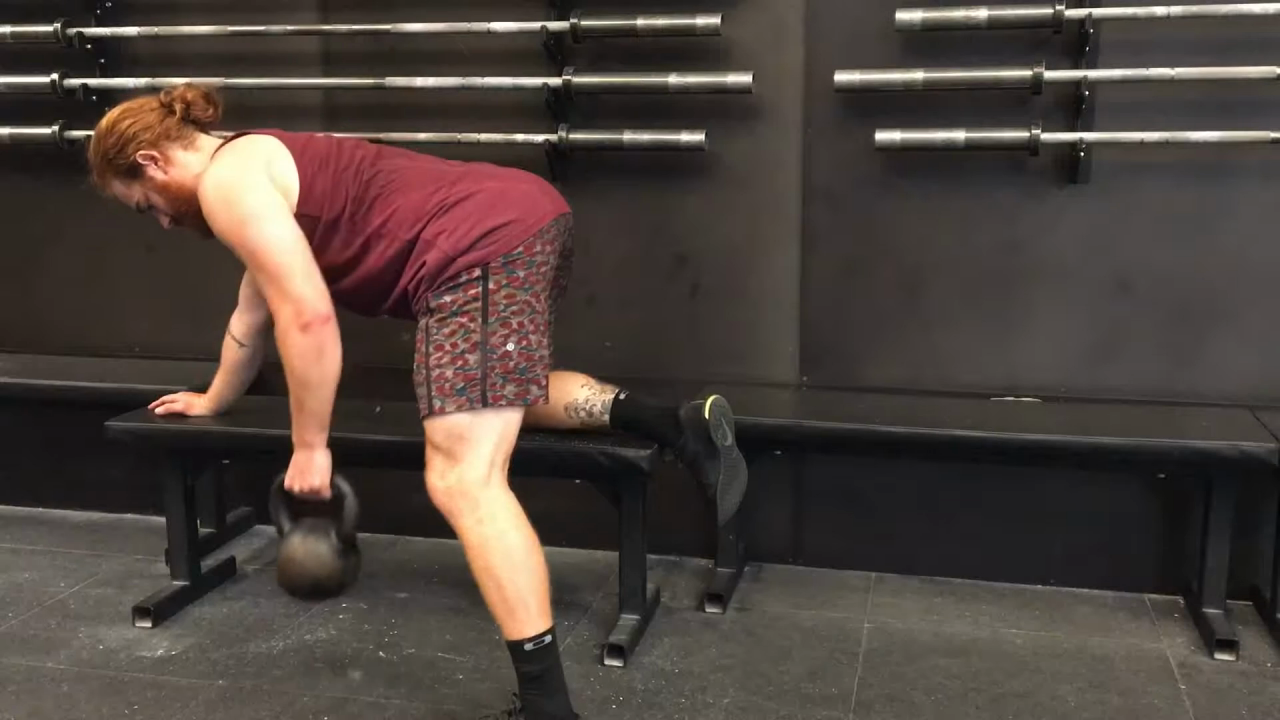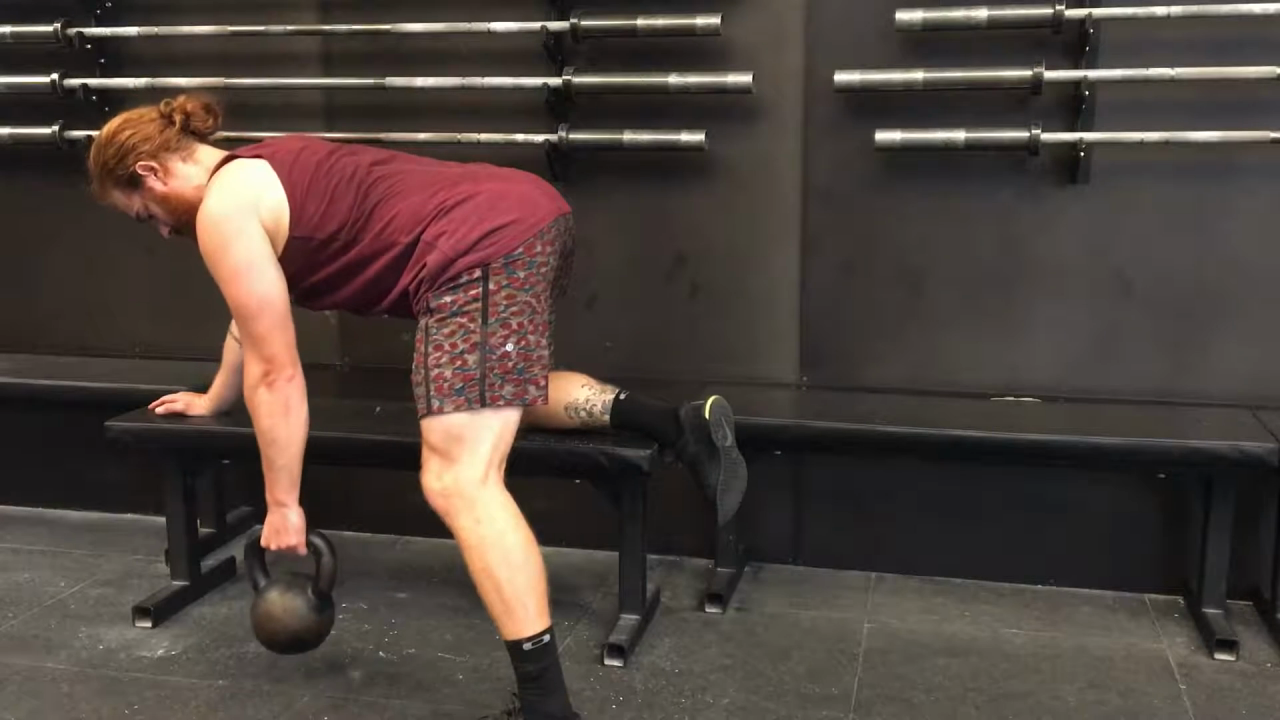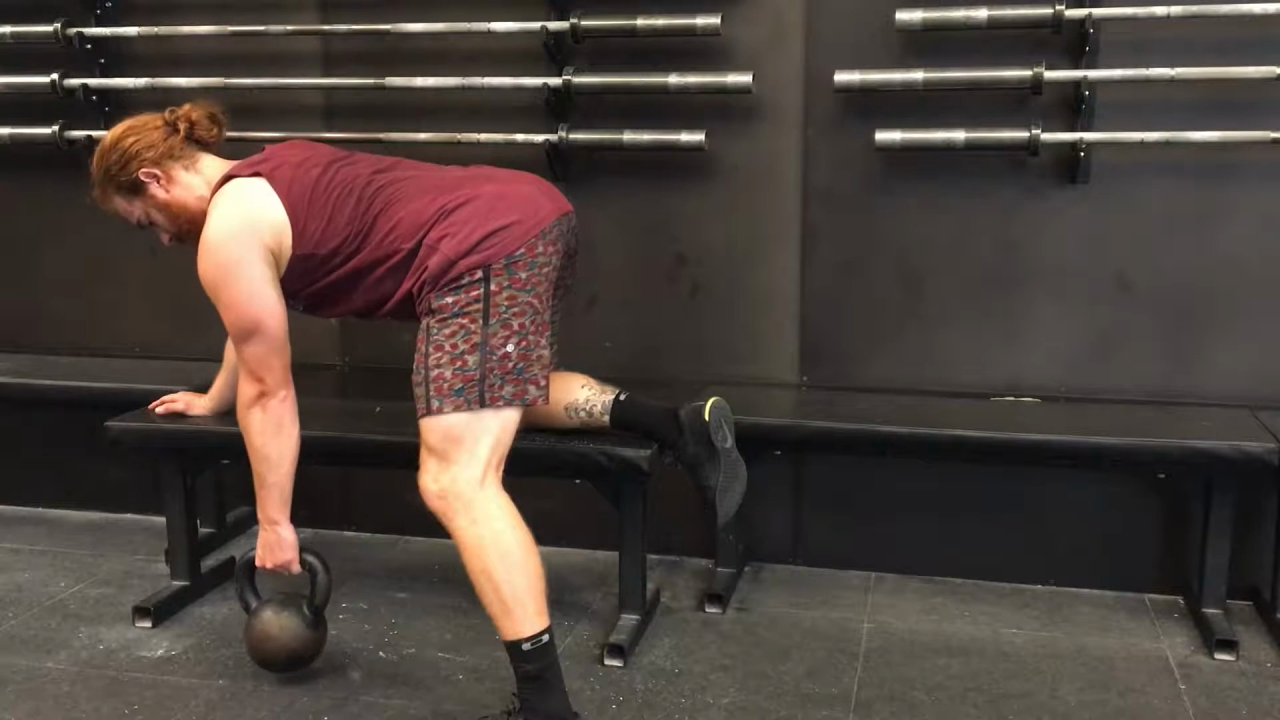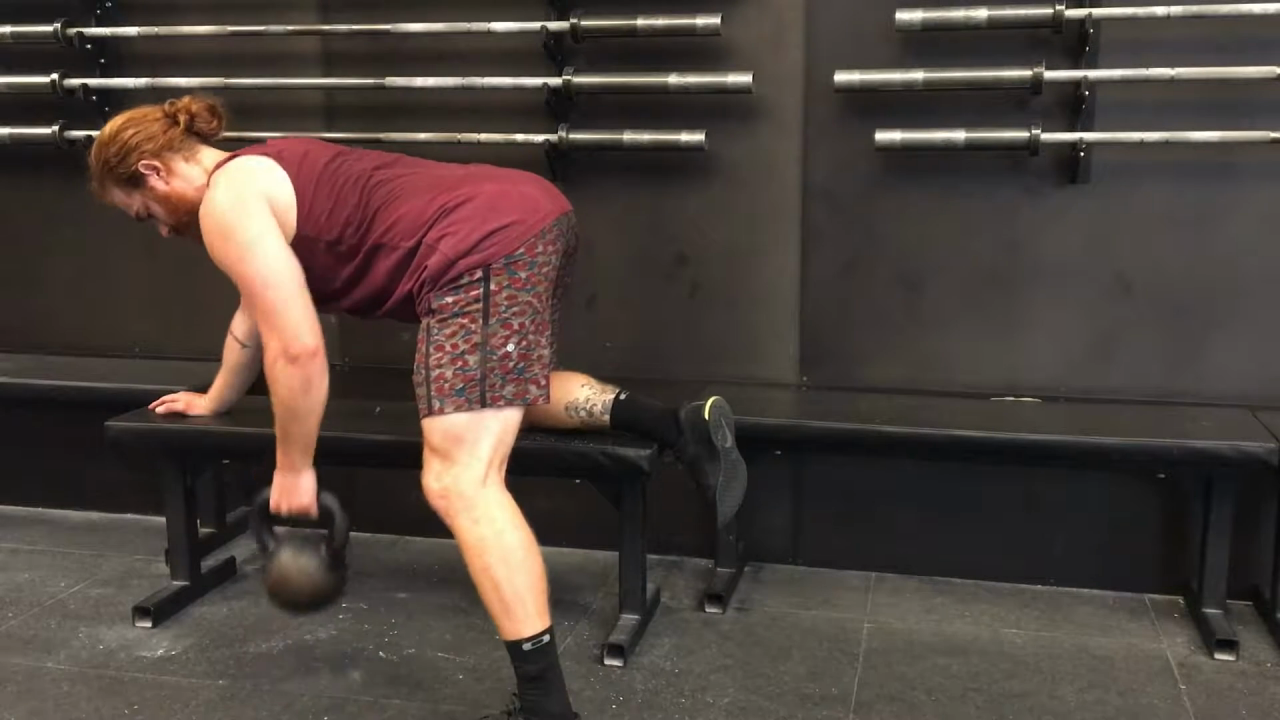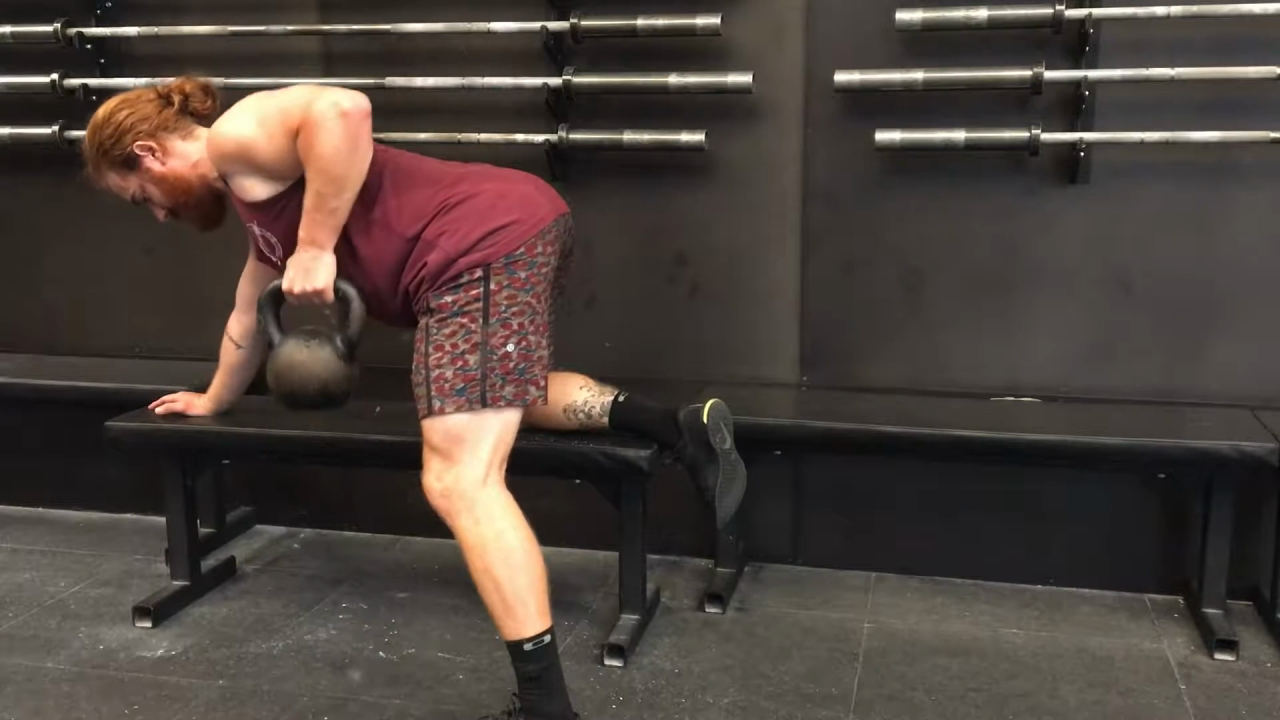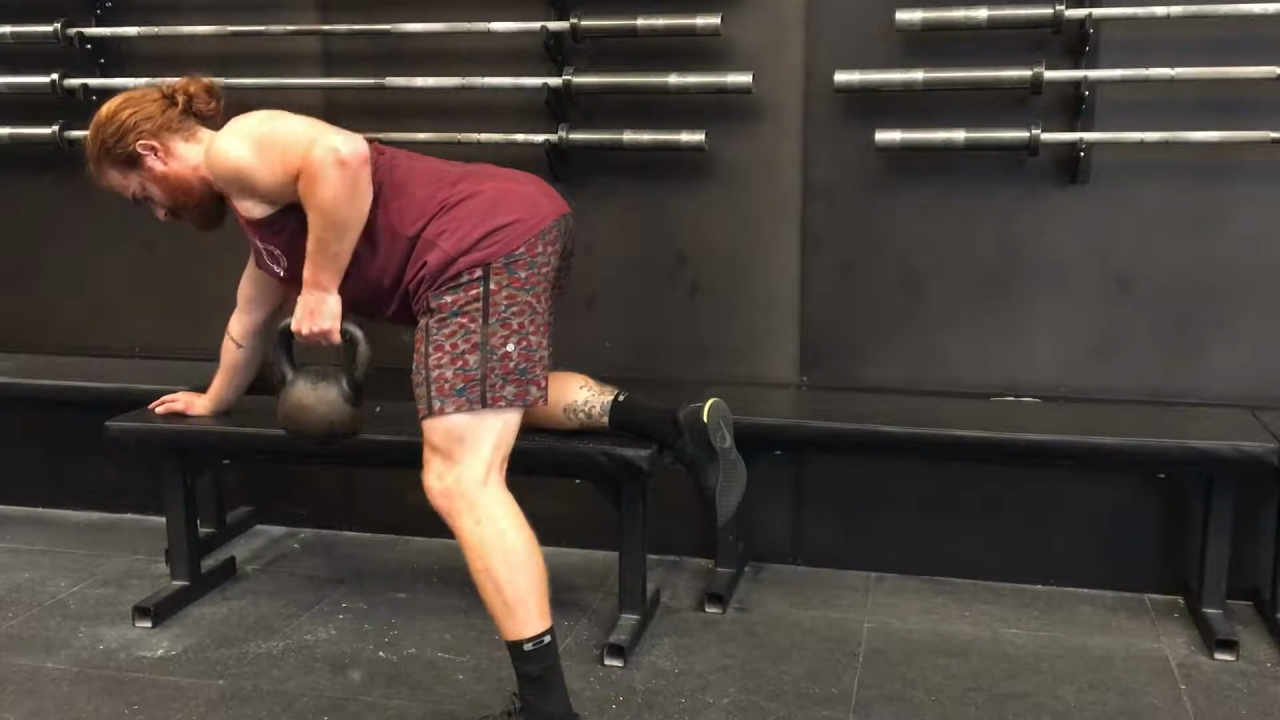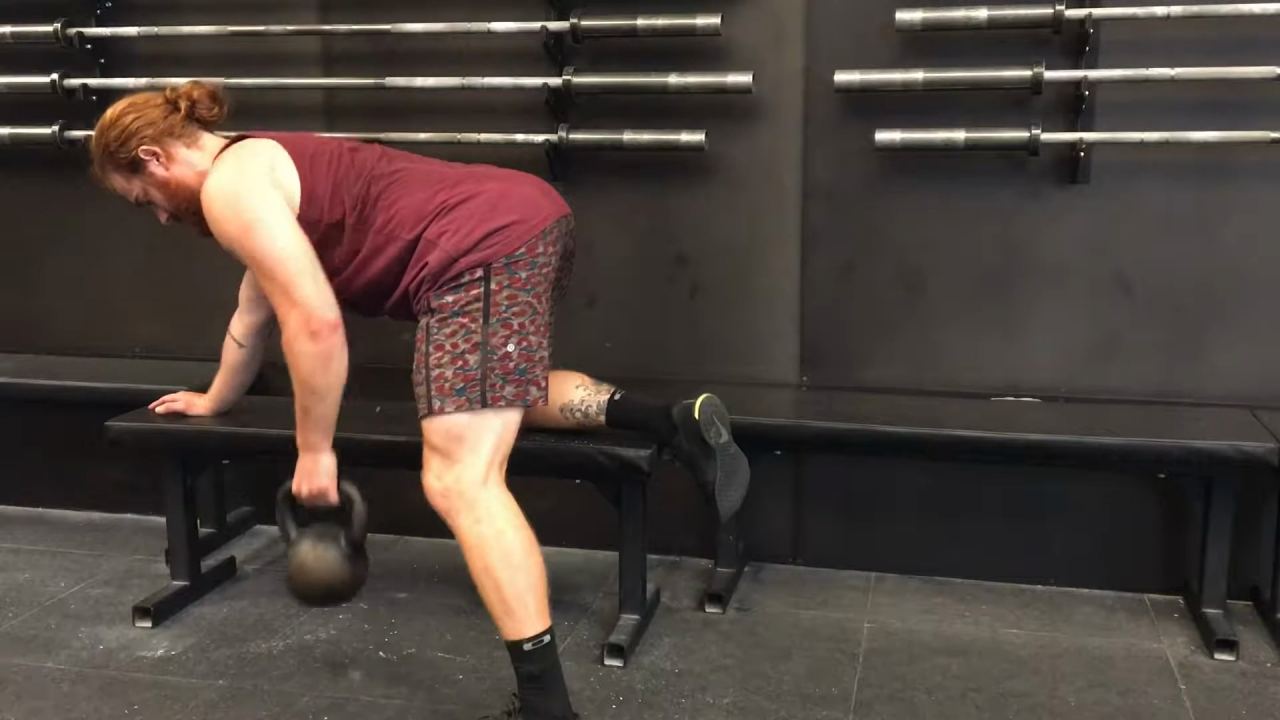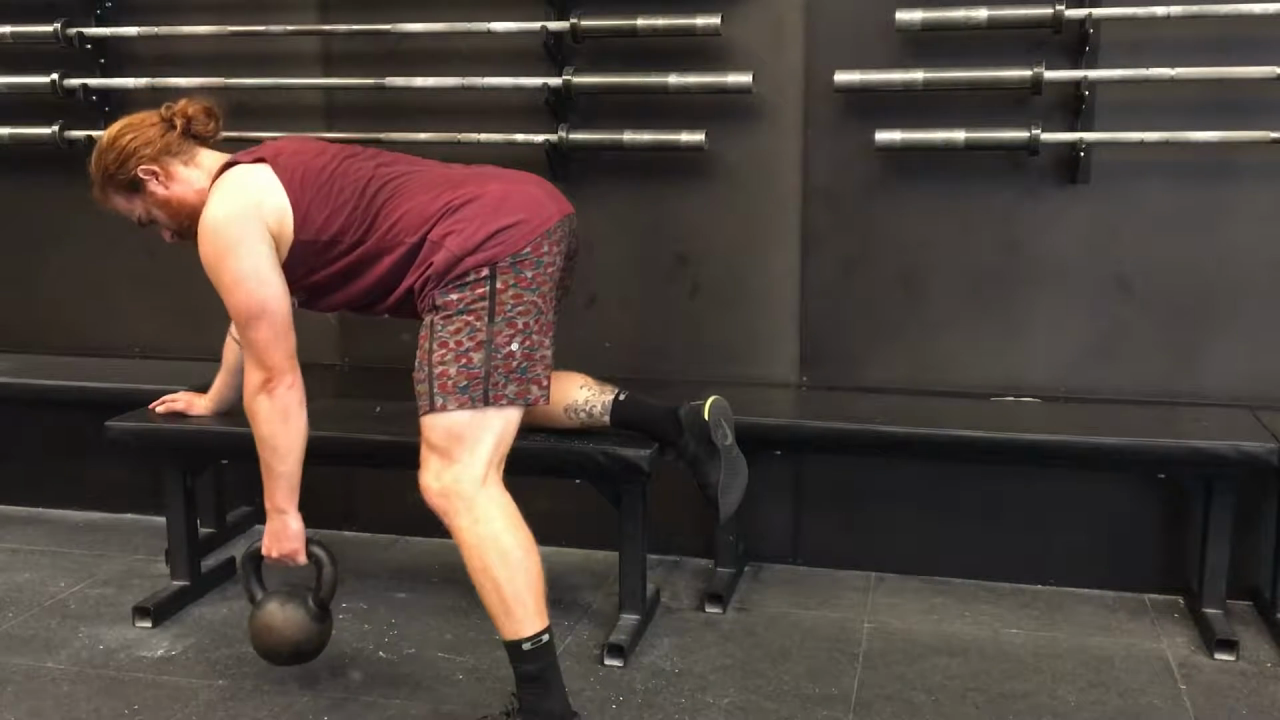
dt=0.5s
person 1, frame 1
left shoulder: (226, 183)
right shoulder: (262, 167)
left elbow: (308, 321)
right elbow: (255, 313)
left wrist: (310, 449)
right wrist: (213, 401)
left hip: (481, 246)
right hip: (525, 214)
left knee: (463, 484)
right knee: (497, 393)
right ankle: (683, 425)
person 1, frame 2
left shoulder: (224, 210)
right shoulder: (262, 172)
left elbow: (276, 371)
right elbow: (256, 322)
left wrist: (282, 506)
right wrist: (212, 400)
left hip: (481, 249)
right hip: (527, 210)
left knee: (460, 484)
right knee: (500, 392)
right ankle: (681, 424)
person 1, frame 3
left shoulder: (229, 232)
right shoulder: (266, 177)
left elbow: (269, 391)
right elbow: (255, 338)
left wrist: (274, 525)
right wrist: (212, 401)
left hip: (484, 249)
right hip: (530, 211)
left knee: (457, 485)
right knee: (498, 392)
right ankle: (683, 425)
person 1, frame 4
left shoulder: (227, 202)
right shoulder: (263, 173)
left elbow: (297, 349)
right elbow: (259, 314)
left wrist: (293, 470)
right wrist: (214, 399)
left hip: (485, 249)
right hip: (529, 211)
left knee: (460, 485)
right knee: (500, 392)
right ankle: (683, 426)
person 1, frame 5
left shoulder: (237, 138)
right shoulder: (258, 193)
left elbow: (343, 110)
right elbow: (250, 311)
left wrist: (315, 246)
right wrist: (214, 398)
left hip: (483, 244)
right hip: (521, 218)
left knee: (460, 484)
right knee: (498, 393)
right ankle: (681, 428)
person 1, frame 6
left shoulder: (236, 150)
right shoulder: (258, 186)
left elbow: (343, 158)
right elbow: (251, 315)
left wrist: (321, 289)
right wrist: (213, 400)
left hip: (484, 245)
right hip: (522, 218)
left knee: (461, 484)
right knee: (498, 393)
right ankle: (680, 427)
person 1, frame 7
left shoulder: (229, 186)
right shoulder: (264, 167)
left elbow: (314, 327)
right elbow: (257, 310)
left wrist: (315, 453)
right wrist: (214, 400)
left hip: (482, 247)
right hip: (525, 214)
left knee: (460, 485)
right knee: (498, 393)
right ankle: (677, 423)
person 1, frame 8
left shoulder: (226, 217)
right shoulder: (265, 175)
left elbow: (275, 378)
right elbow: (256, 323)
left wrist: (282, 514)
right wrist: (213, 401)
left hip: (487, 249)
right hip: (529, 211)
left knee: (457, 484)
right knee: (500, 391)
right ankle: (681, 424)
